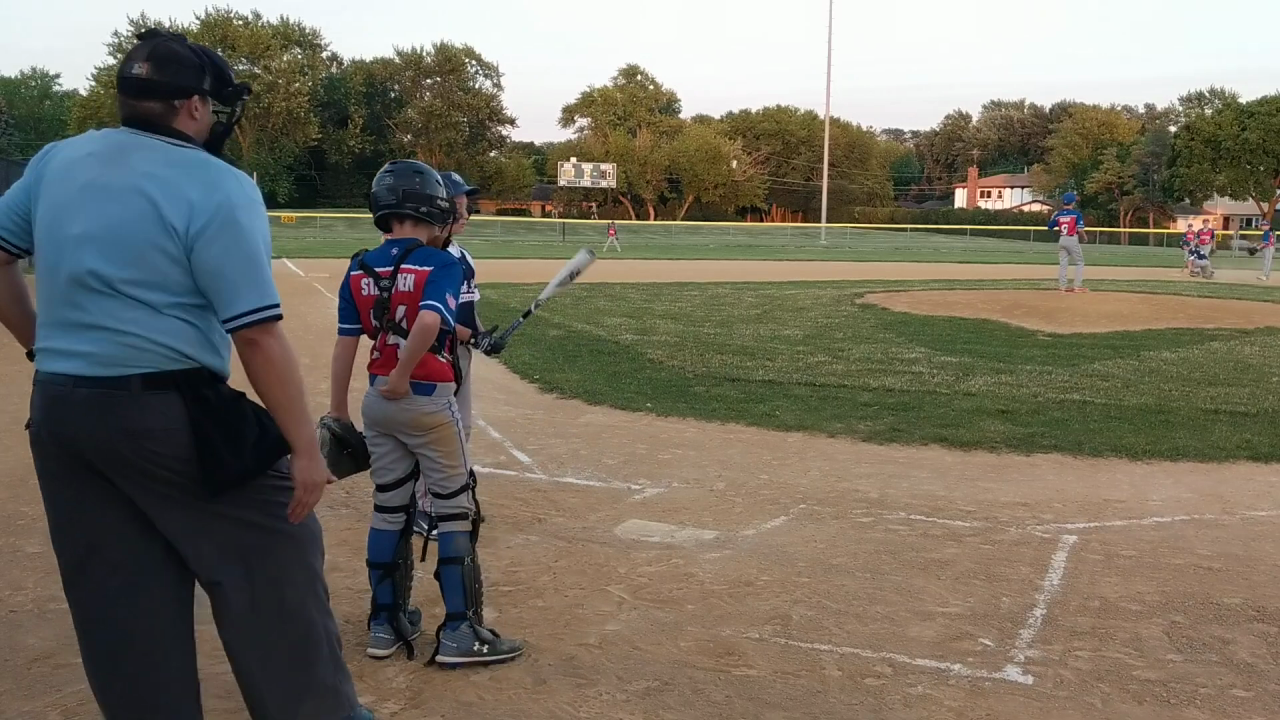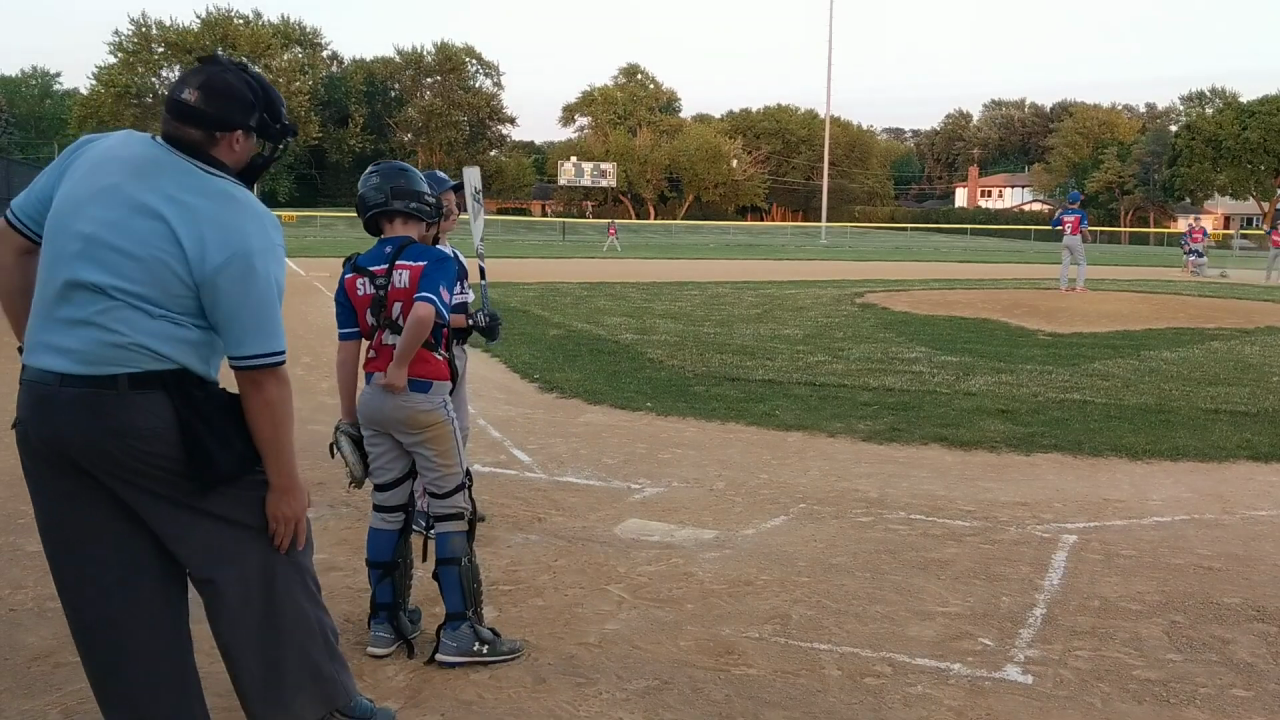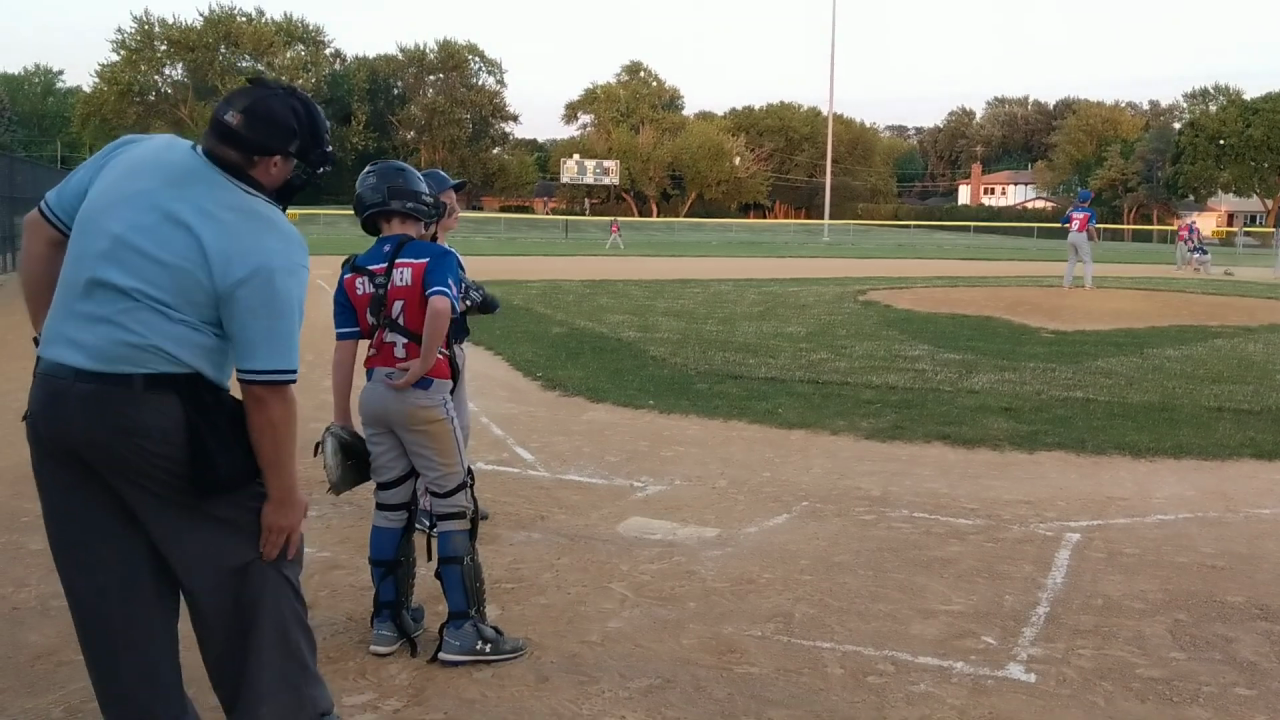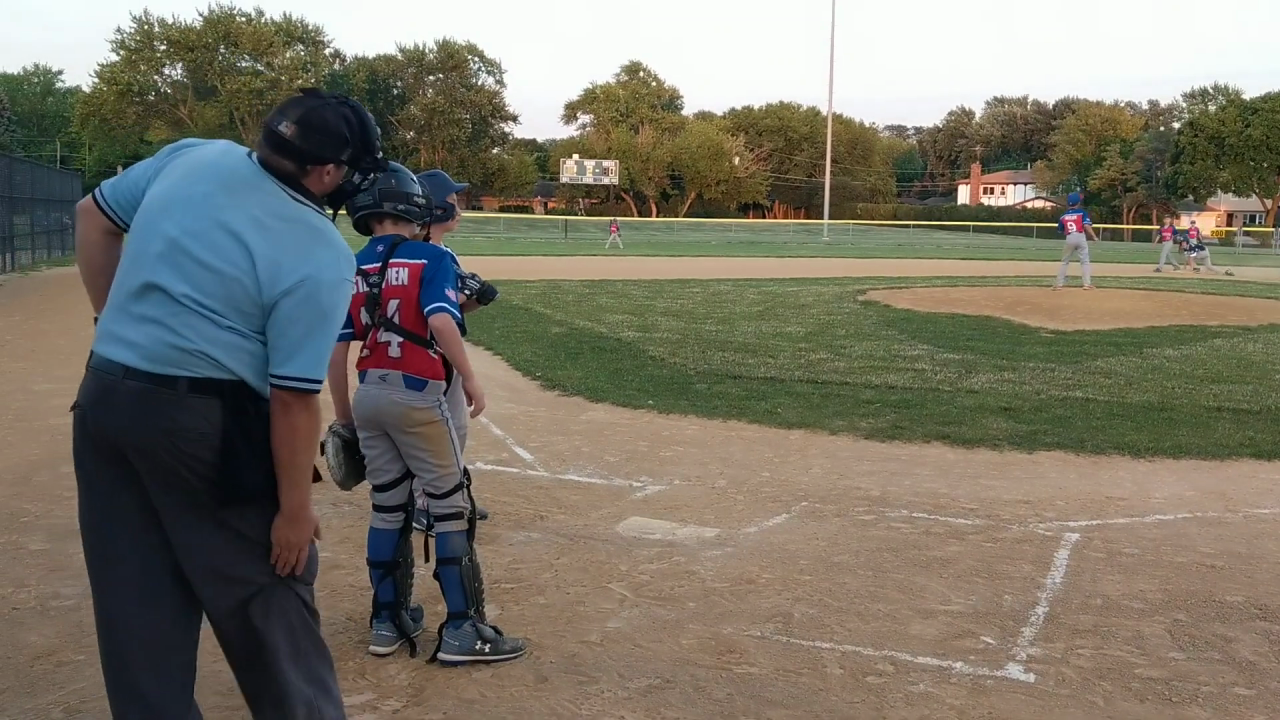
dt=0.4s
person 1, frame 1
left shoulder: (57, 161)
right shoulder: (219, 189)
right elbow: (257, 333)
right wrist: (303, 448)
left hip: (58, 412)
right hip: (168, 414)
left knee: (118, 595)
right knee: (275, 541)
person 1, frame 2
left shoulder: (93, 152)
right shoulder: (241, 224)
right elbow: (260, 374)
right wrist: (285, 484)
right hip: (153, 415)
left knee: (113, 591)
right knee: (264, 540)
person 1, frame 3
left shoulder: (133, 152)
right shoulder: (271, 244)
left elbow: (41, 232)
right elbow: (267, 390)
left wrist: (52, 339)
right wrist: (283, 495)
left hip: (54, 405)
right hip: (159, 414)
left knee: (114, 589)
right knee: (258, 547)
person 1, frame 4
left shoulder: (190, 157)
right shoulder: (320, 254)
left elbow: (94, 217)
right elbow: (292, 398)
right wrist: (294, 509)
left hip: (105, 398)
right hip: (203, 418)
left knee: (134, 587)
right knee: (266, 570)
person 2, frame 1
left shoulder: (360, 270)
right shoulder: (442, 264)
left elbow: (345, 344)
right elbow: (429, 324)
left wrist: (337, 410)
right wrist: (403, 375)
left hip: (377, 401)
right hip: (426, 401)
left knee: (390, 510)
right knee: (456, 512)
left ankle: (386, 623)
right ankle: (460, 632)
person 2, frame 2
left shoulder: (354, 273)
right shoulder: (435, 260)
left elbow: (347, 350)
right elbow: (423, 314)
left wrist: (349, 416)
right wrist: (400, 368)
left hip: (373, 399)
right hip: (422, 400)
left knee: (388, 509)
right knee: (451, 512)
left ankle: (385, 622)
right ankle: (459, 632)
person 2, frame 3
left shoulder: (353, 273)
right shoulder: (435, 257)
left elbow: (344, 350)
right elbow: (439, 306)
left wrist: (341, 420)
right wrist: (426, 362)
left hip: (375, 395)
right hip: (423, 397)
left knee: (391, 507)
right knee: (454, 510)
left ankle: (389, 620)
right ankle: (463, 630)
person 2, frame 4
left shoulder: (348, 270)
right shoulder: (430, 258)
left elbow: (338, 353)
right elbow: (441, 323)
left wrist: (343, 415)
right wrist: (469, 378)
left hip: (367, 396)
right hip: (417, 397)
left knee: (387, 508)
right knee: (450, 510)
left ankle: (388, 620)
right ankle: (464, 630)
person 3, frame 1
left shoulder: (462, 256)
left wrist: (484, 334)
right wrist: (474, 338)
left hip: (461, 353)
left knee: (461, 428)
right ankle: (425, 508)
person 3, frame 2
left shoulder: (455, 255)
left wrist: (482, 321)
right wrist: (471, 321)
left hip: (457, 350)
left knee: (459, 428)
right ankle: (422, 507)
person 3, frame 3
left shoulder: (451, 256)
left wrist: (480, 301)
right wrist: (466, 302)
left hip: (455, 350)
left knee: (459, 422)
right ankle: (427, 508)
person 3, frame 4
left shoulder: (448, 255)
left elbow: (461, 307)
left wrist: (477, 295)
right wrist: (462, 294)
left knee: (457, 426)
right ankle: (425, 506)
